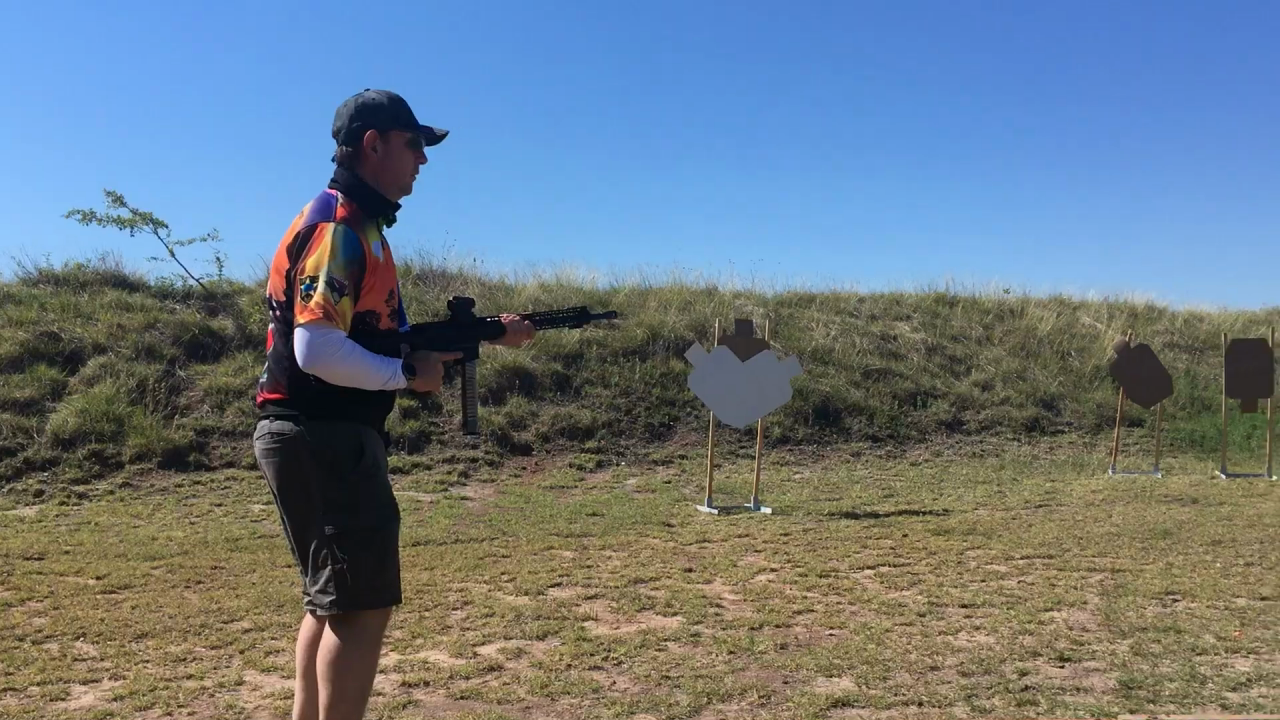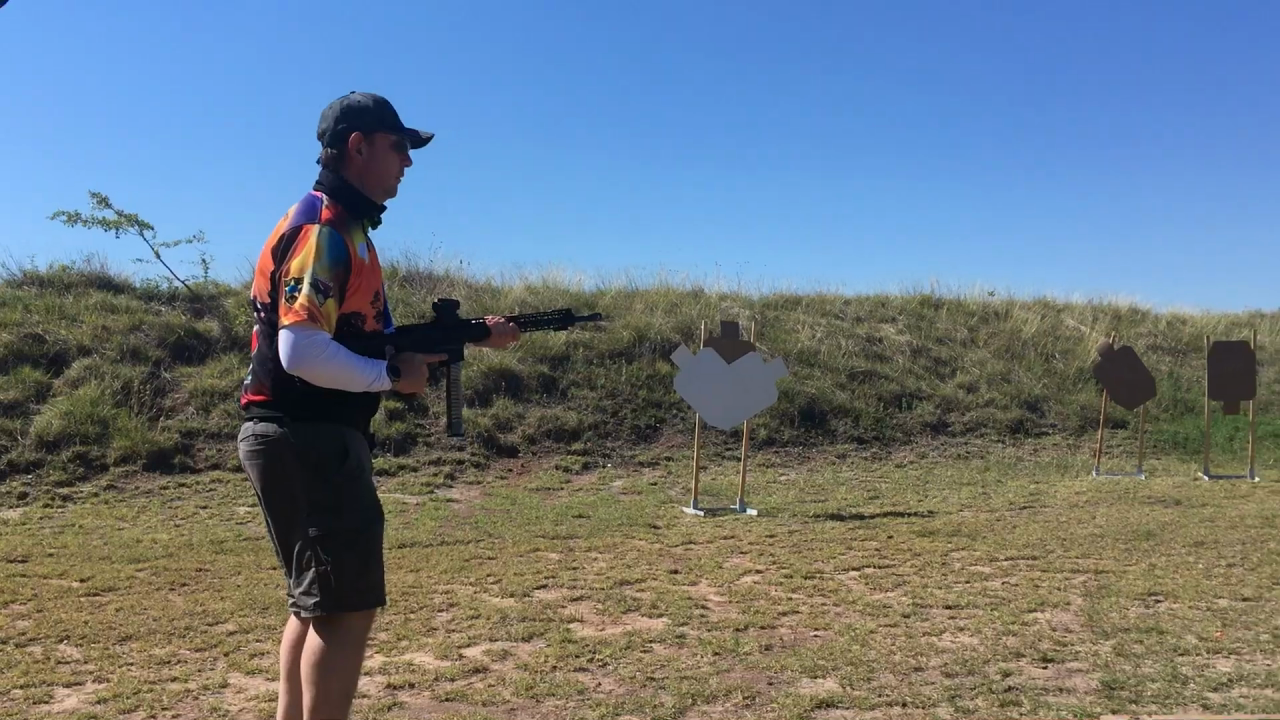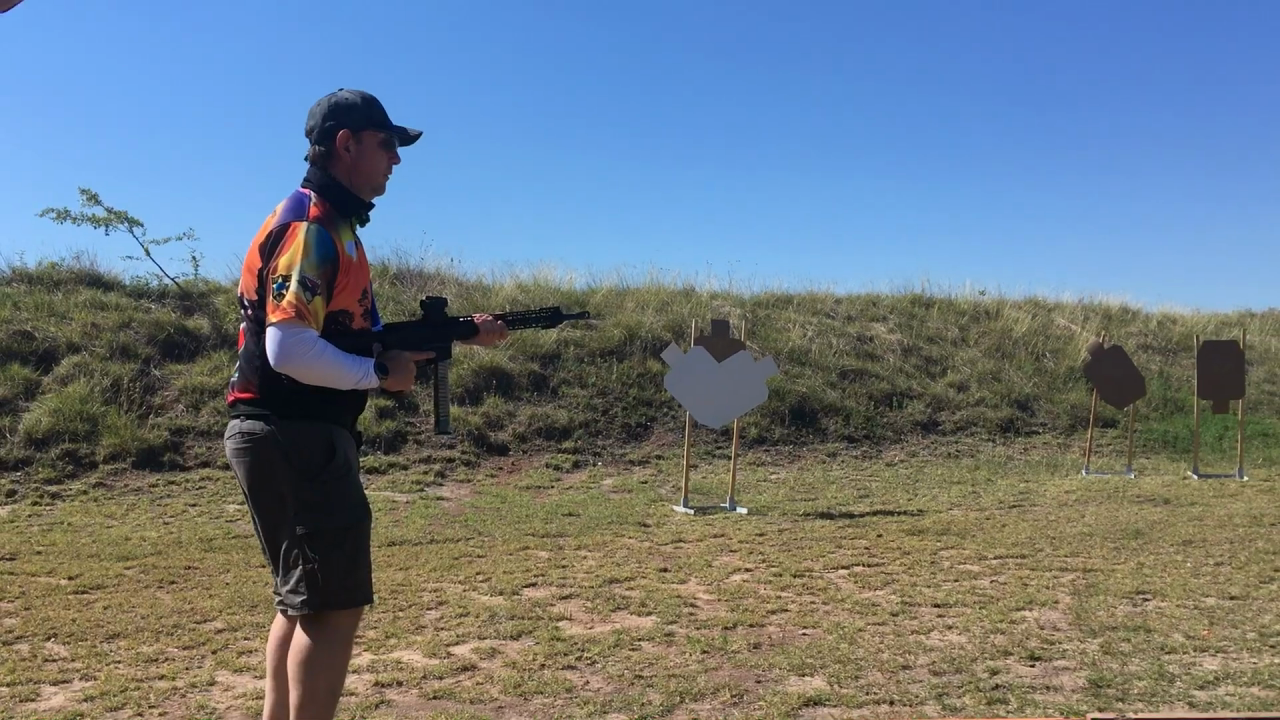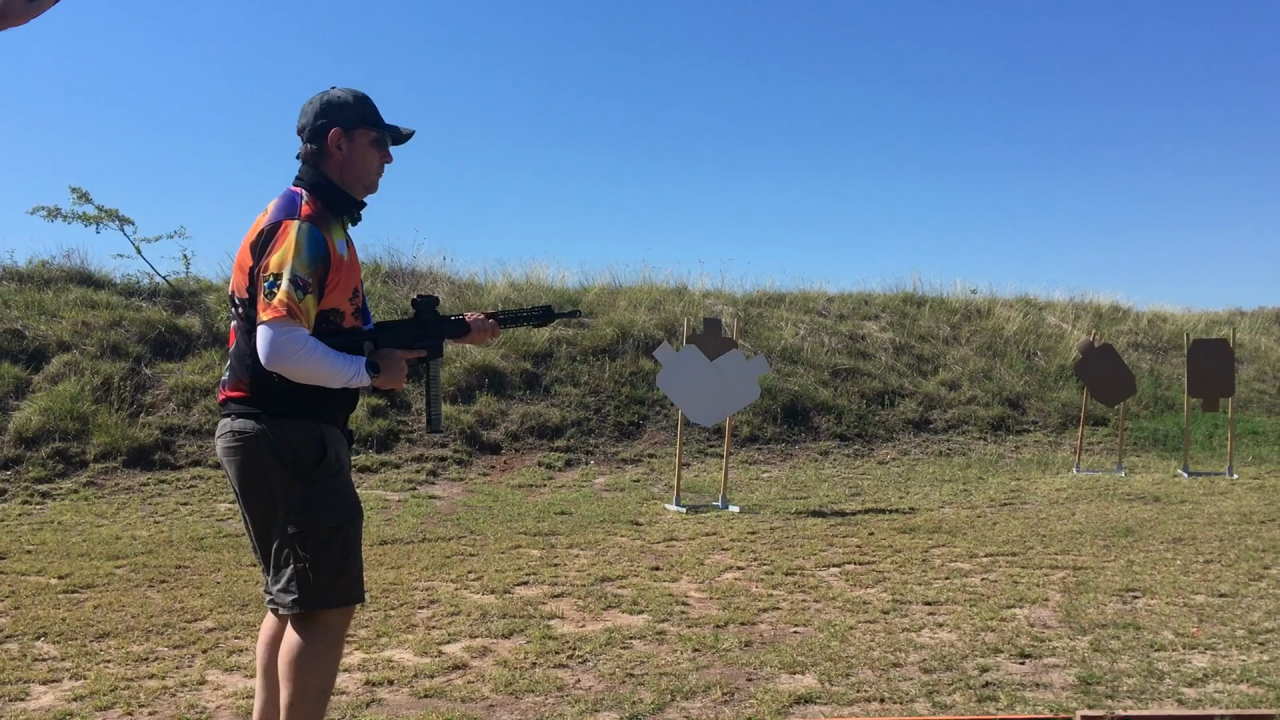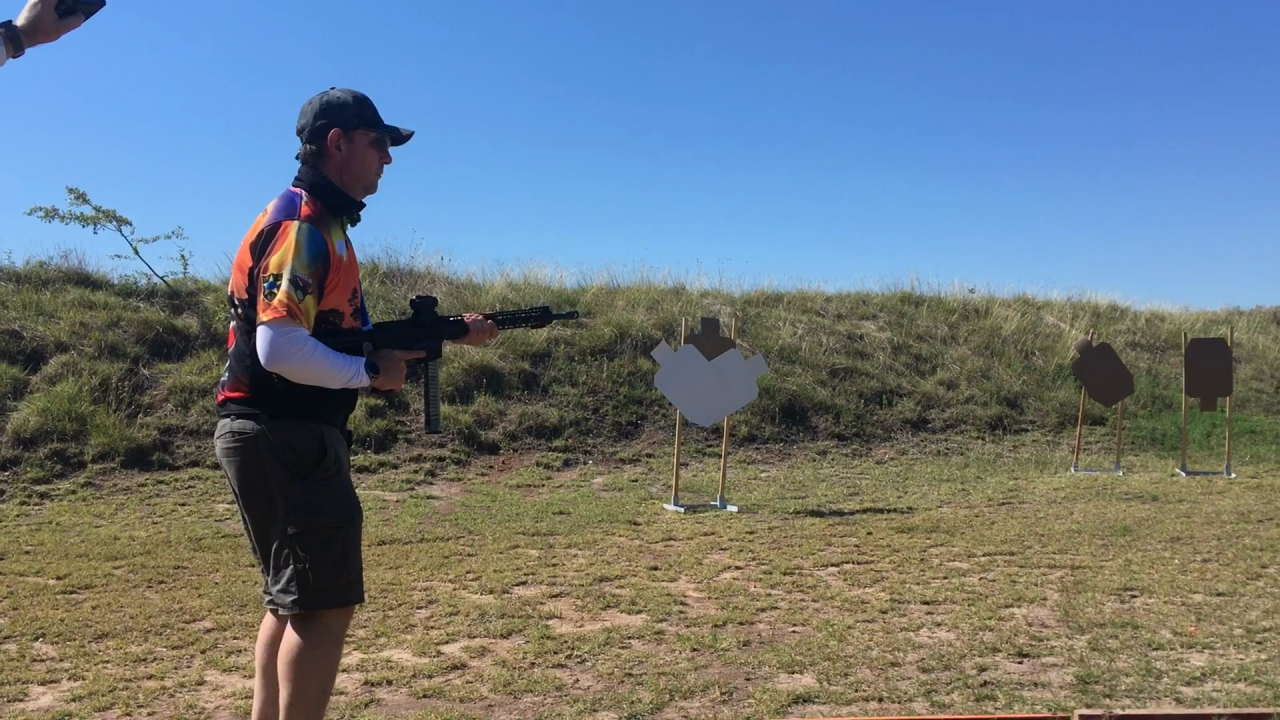
dt=0.3s
person 1, frame 1
left shoulder: (360, 226)
right shoulder: (337, 225)
left elbow: (388, 336)
right elbow: (318, 351)
left wrist: (486, 334)
right wrist: (409, 375)
left hip: (325, 439)
right hip: (323, 439)
left knee: (332, 600)
right knee: (364, 604)
person 1, frame 2
left shoulder: (346, 228)
right shoulder: (321, 227)
left elbow: (365, 338)
right elbow: (302, 353)
left wrist: (472, 337)
right wrist: (393, 376)
left hip: (306, 442)
right hip: (307, 442)
left knee: (316, 602)
right knee: (346, 607)
person 1, frame 3
left shoulder: (334, 226)
right shoulder: (309, 225)
left elbow: (363, 336)
right elbow: (290, 350)
left wrist: (461, 334)
right wrist: (381, 375)
left hip: (295, 439)
right hip: (295, 440)
left knee: (303, 601)
right knee: (335, 604)
person 1, frame 4
left shoulder: (325, 224)
right shoulder: (300, 223)
left elbow: (350, 335)
right elbow: (280, 348)
left wrist: (451, 333)
right wrist: (372, 373)
left hip: (284, 438)
right hip: (286, 439)
left knee: (294, 599)
right knee: (325, 603)
person 1, frame 5
left shoulder: (325, 225)
right shoulder: (299, 225)
left elbow: (350, 335)
right elbow: (279, 349)
left wrist: (448, 333)
right wrist: (371, 374)
left hip: (282, 438)
right hip: (285, 439)
left knee: (292, 599)
right knee: (325, 604)
